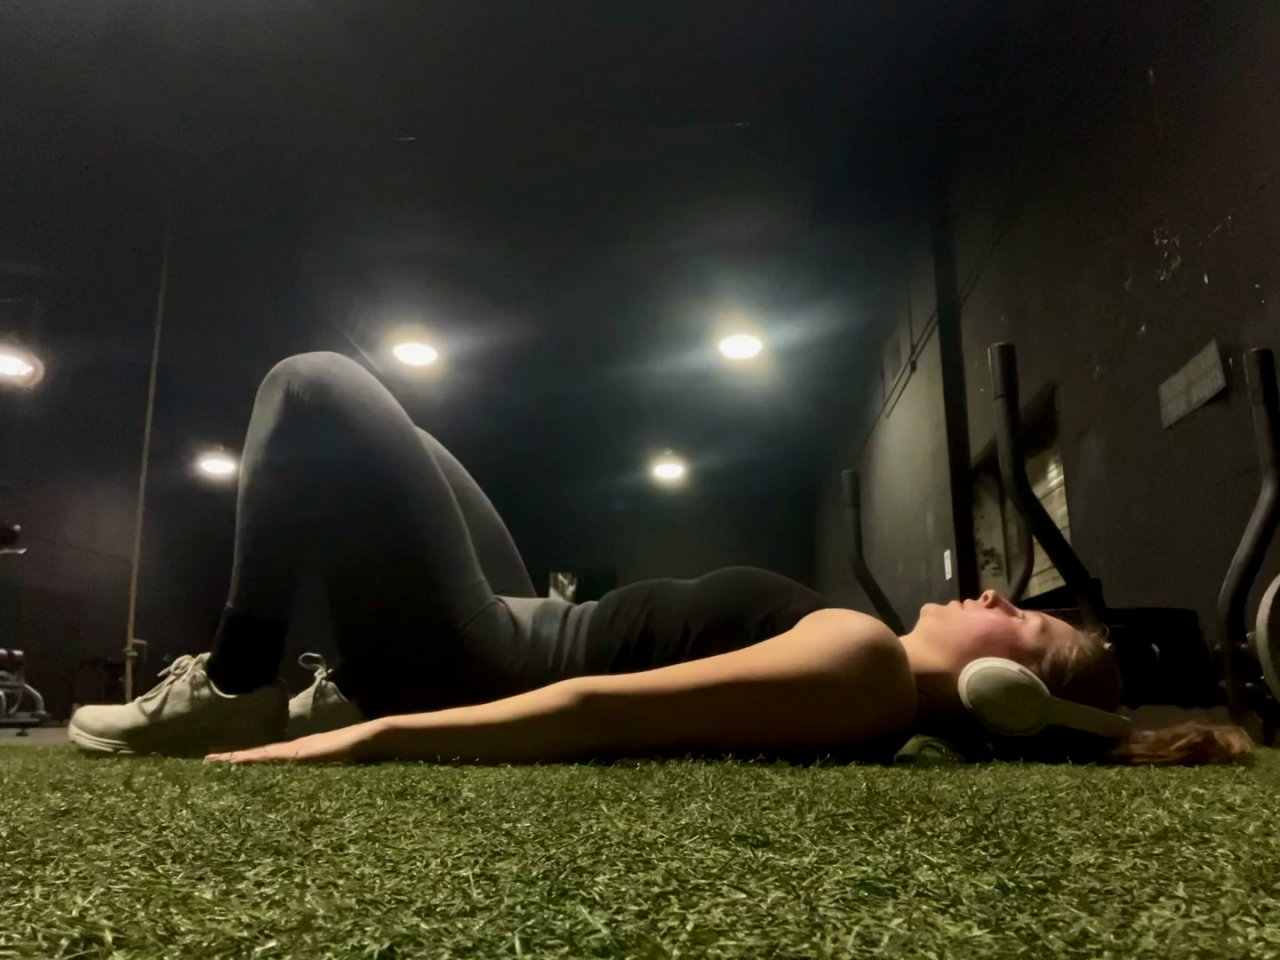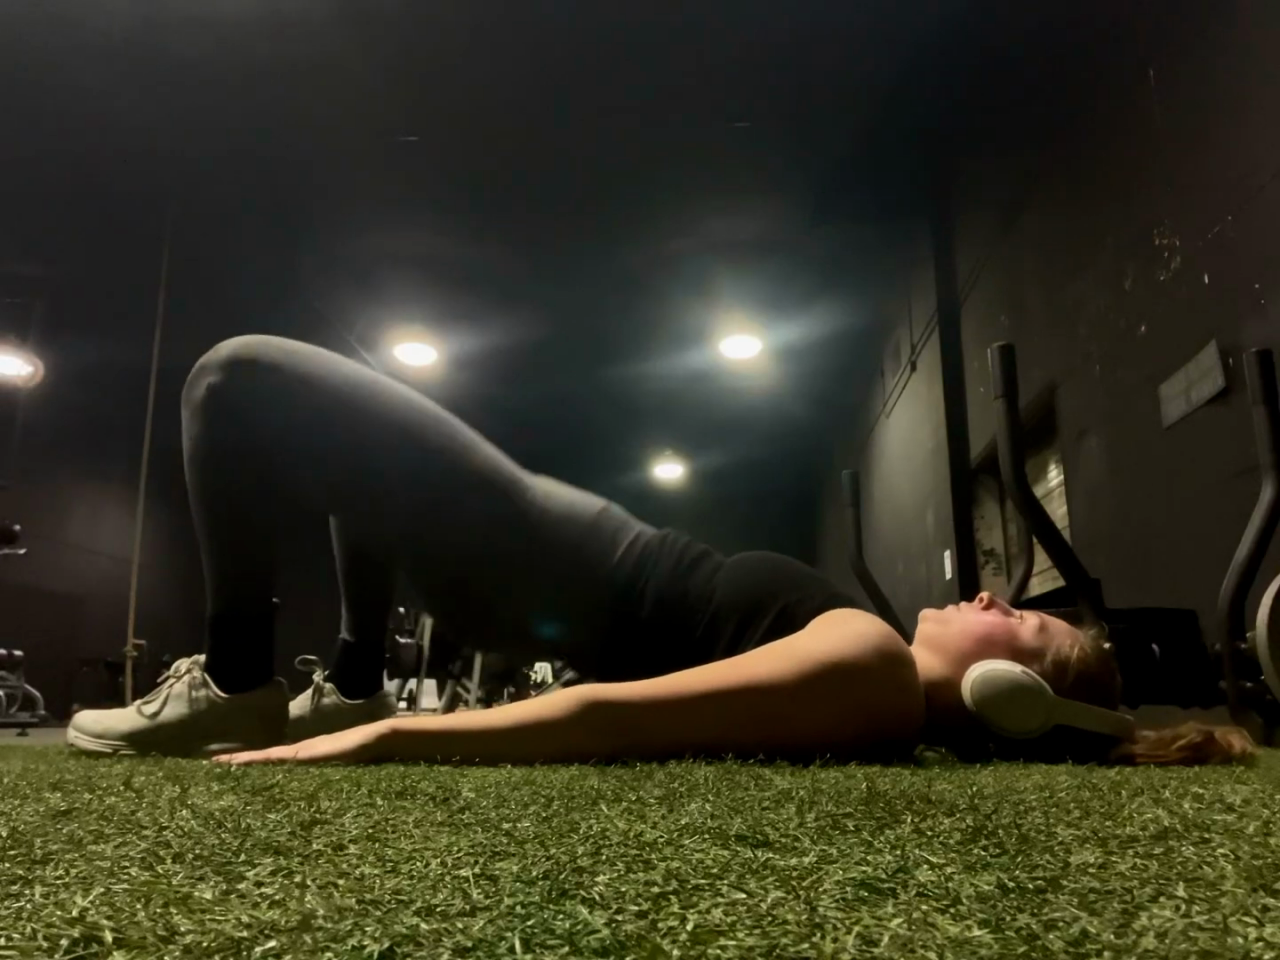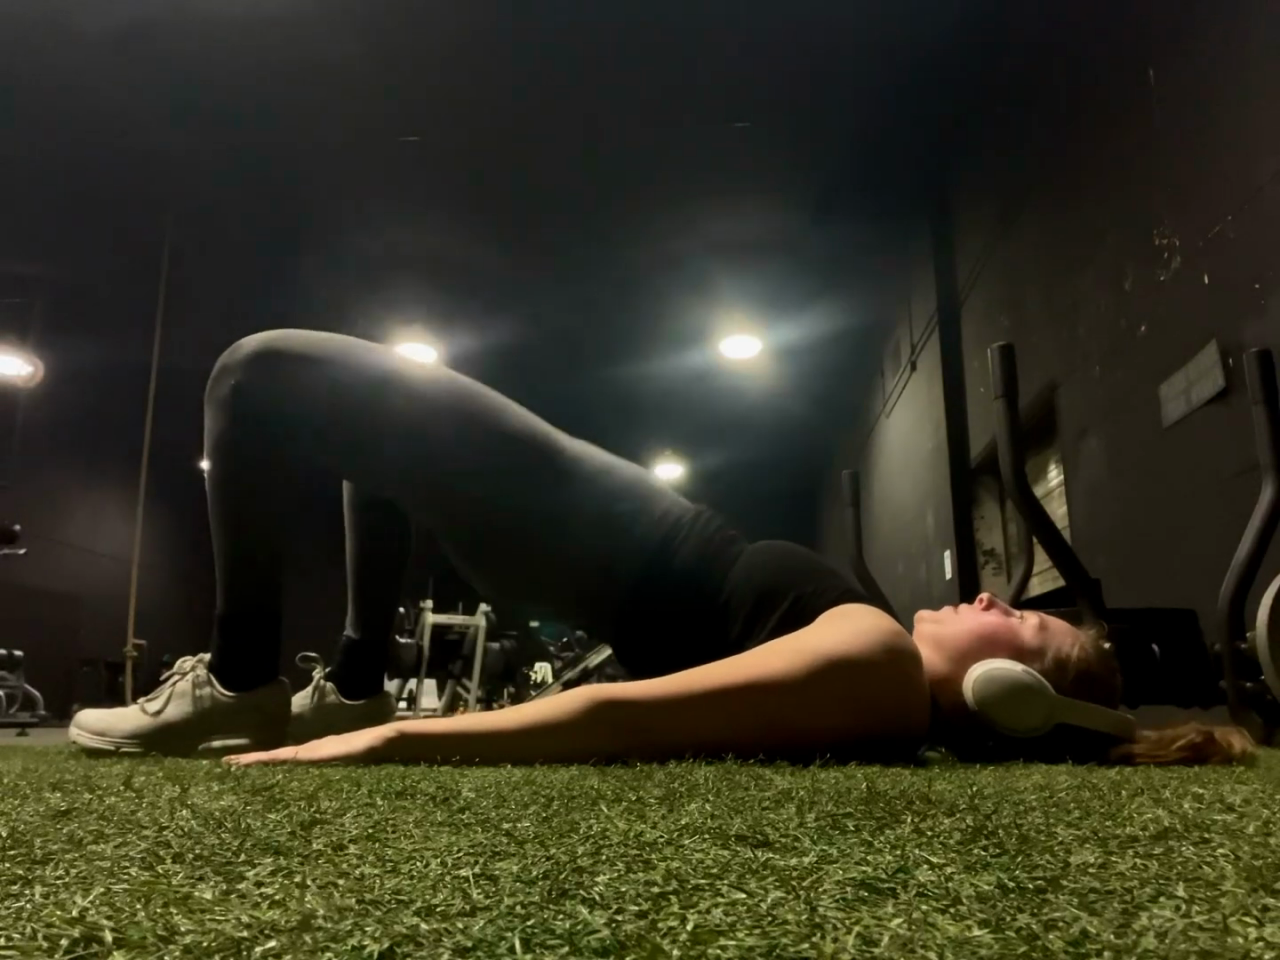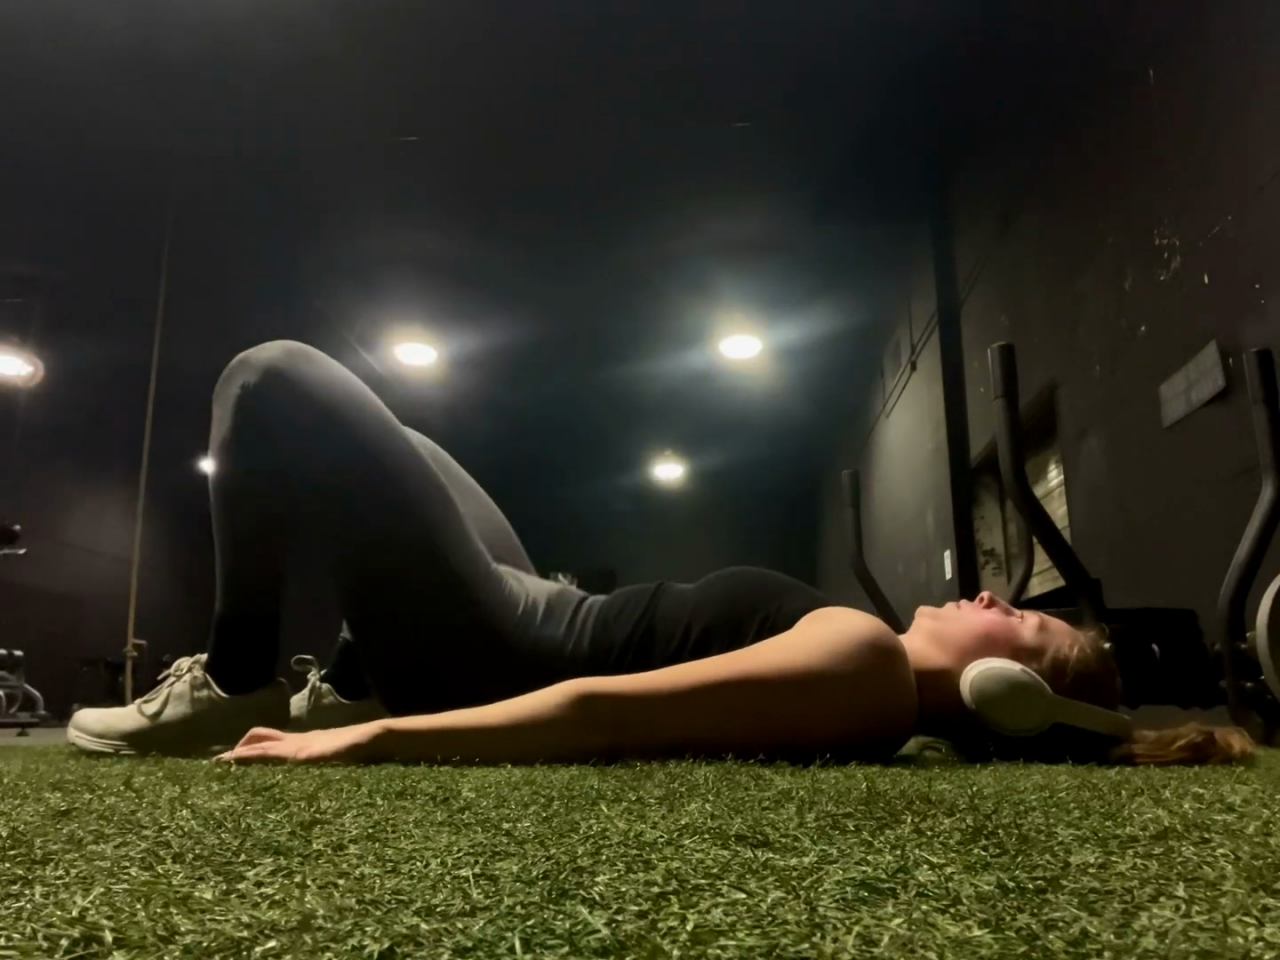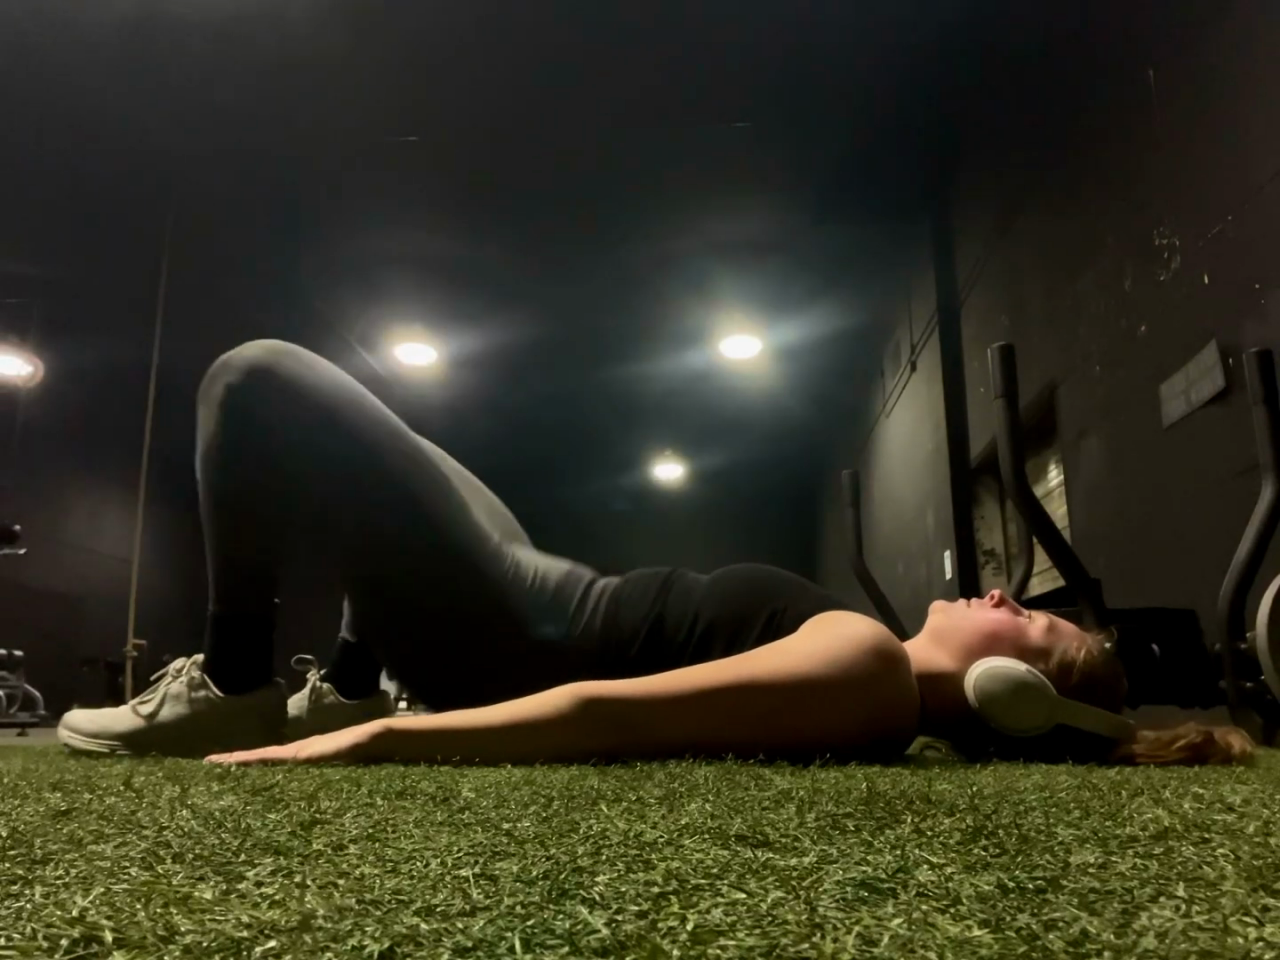
dt=0.7s
person 1, frame 1
left shoulder: (855, 667)
right shoulder: (887, 686)
left elbow: (604, 713)
left wrist: (371, 737)
left hip: (481, 665)
right hip: (524, 628)
left knee: (316, 386)
right knee: (397, 441)
left ankle: (233, 690)
right ankle: (338, 689)
person 1, frame 2
left shoulder: (868, 671)
right shoulder: (900, 691)
left elbow: (608, 720)
left wrist: (382, 741)
right hip: (575, 555)
left knee: (237, 380)
right knee: (360, 444)
left ankle: (230, 693)
right ankle: (346, 684)
person 1, frame 3
left shoulder: (875, 669)
right shoulder: (905, 686)
left elbow: (620, 718)
left wrist: (392, 743)
right hip: (605, 522)
left knee: (262, 375)
right knee: (368, 427)
left ankle: (237, 690)
right ankle: (351, 684)
person 1, frame 4
left shoulder: (861, 666)
right shoulder: (890, 689)
left elbow: (604, 714)
left wrist: (371, 744)
left hip: (490, 648)
right hip: (534, 615)
left knee: (273, 382)
right knee: (393, 444)
left ankle: (233, 691)
right ankle: (347, 687)
person 1, frame 5
left shoulder: (862, 675)
right shoulder: (896, 691)
left elbow: (606, 718)
left wrist: (375, 743)
left hip: (500, 625)
right hip: (537, 611)
left knee: (255, 382)
right knee: (379, 451)
left ankle: (229, 693)
right ankle: (343, 686)
